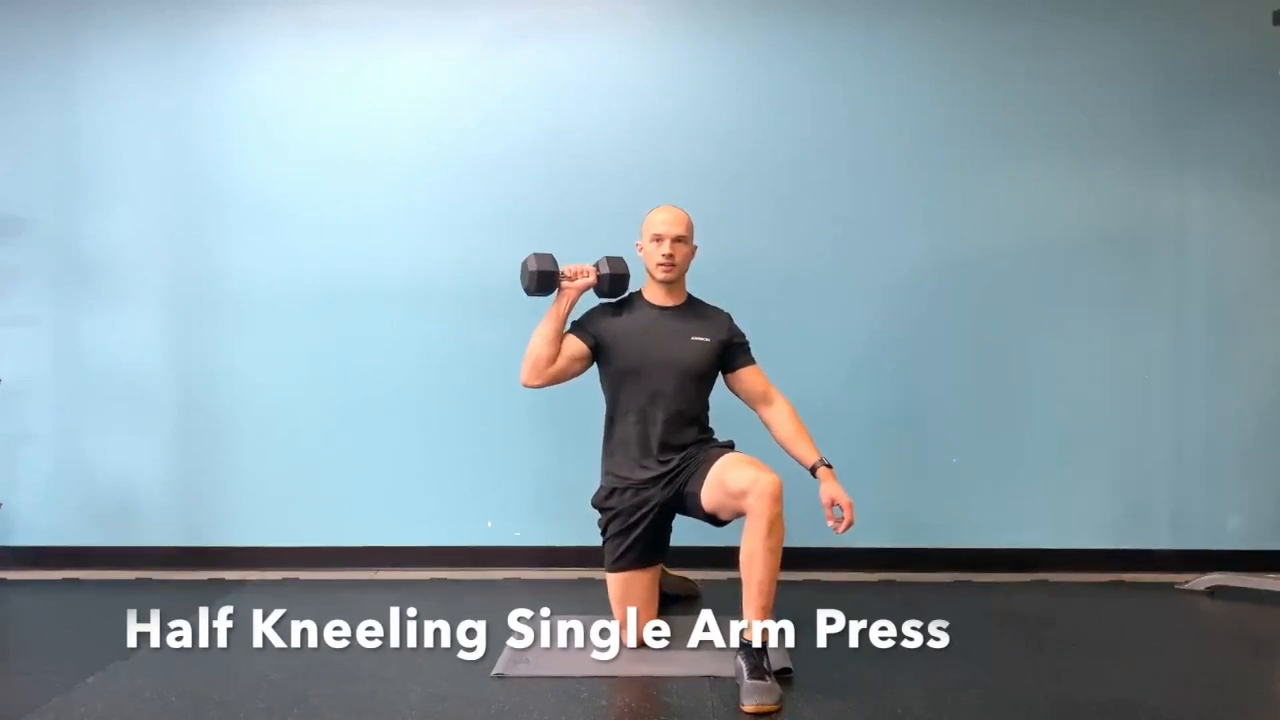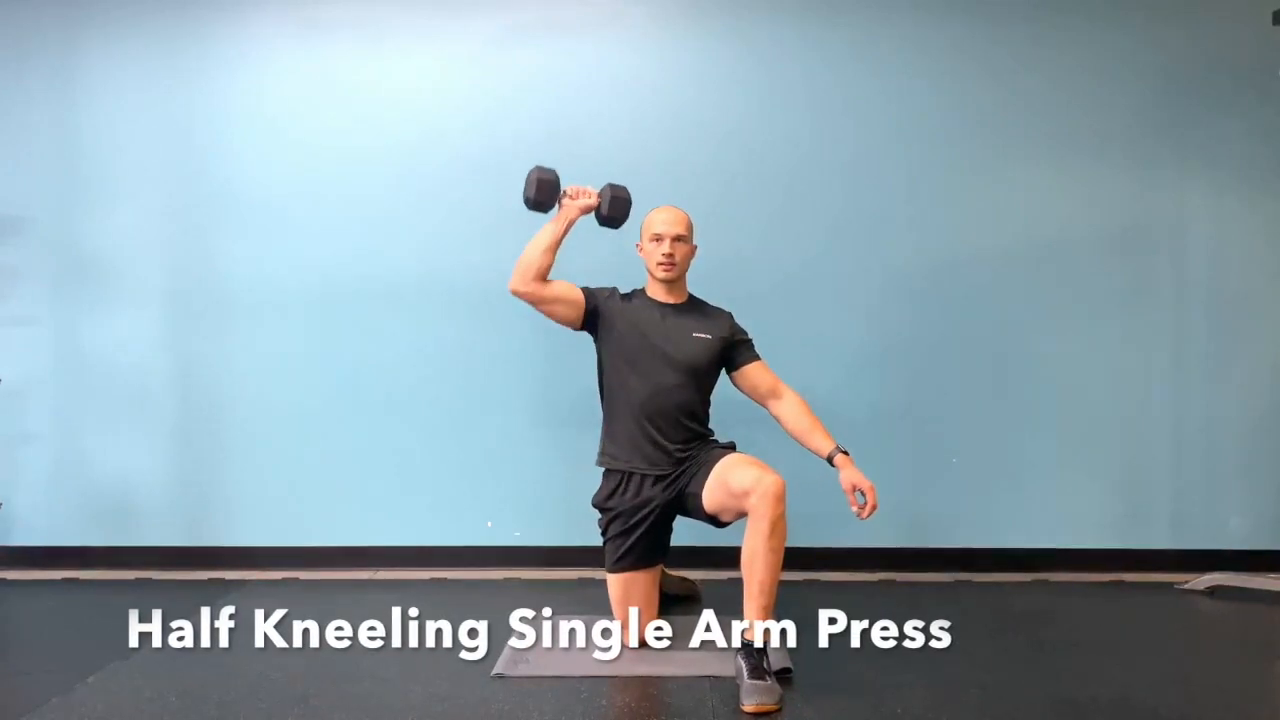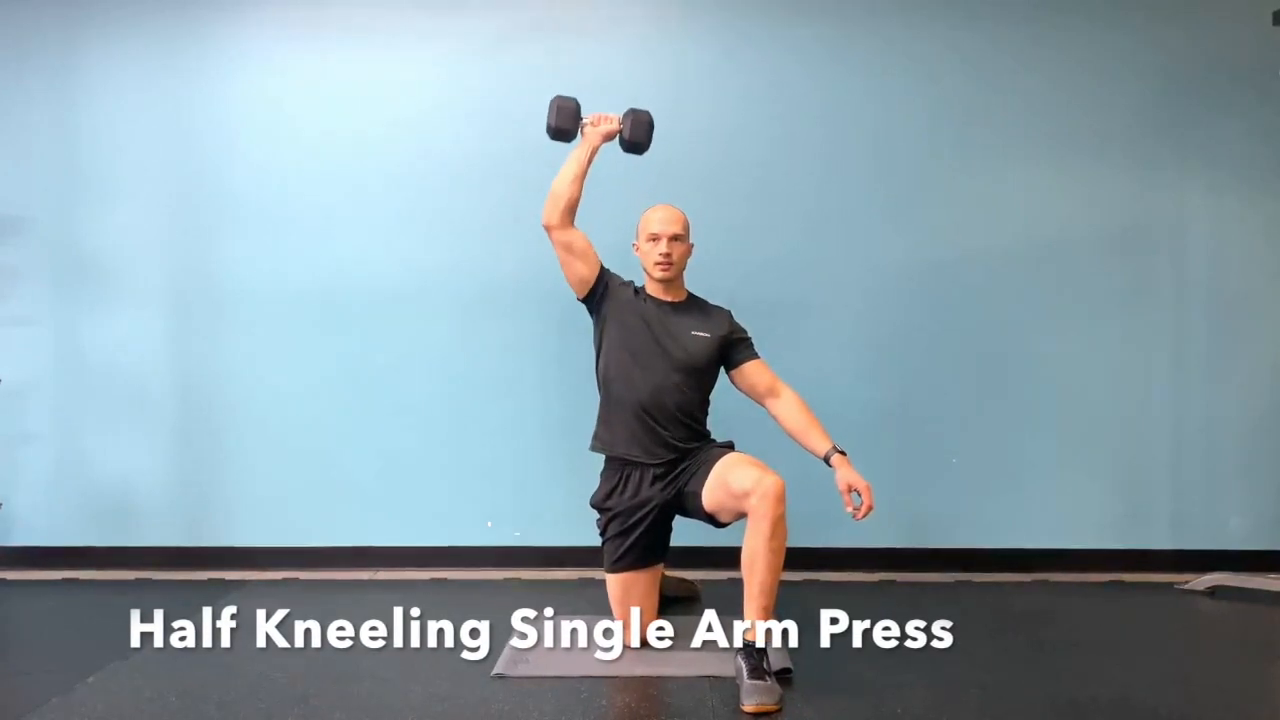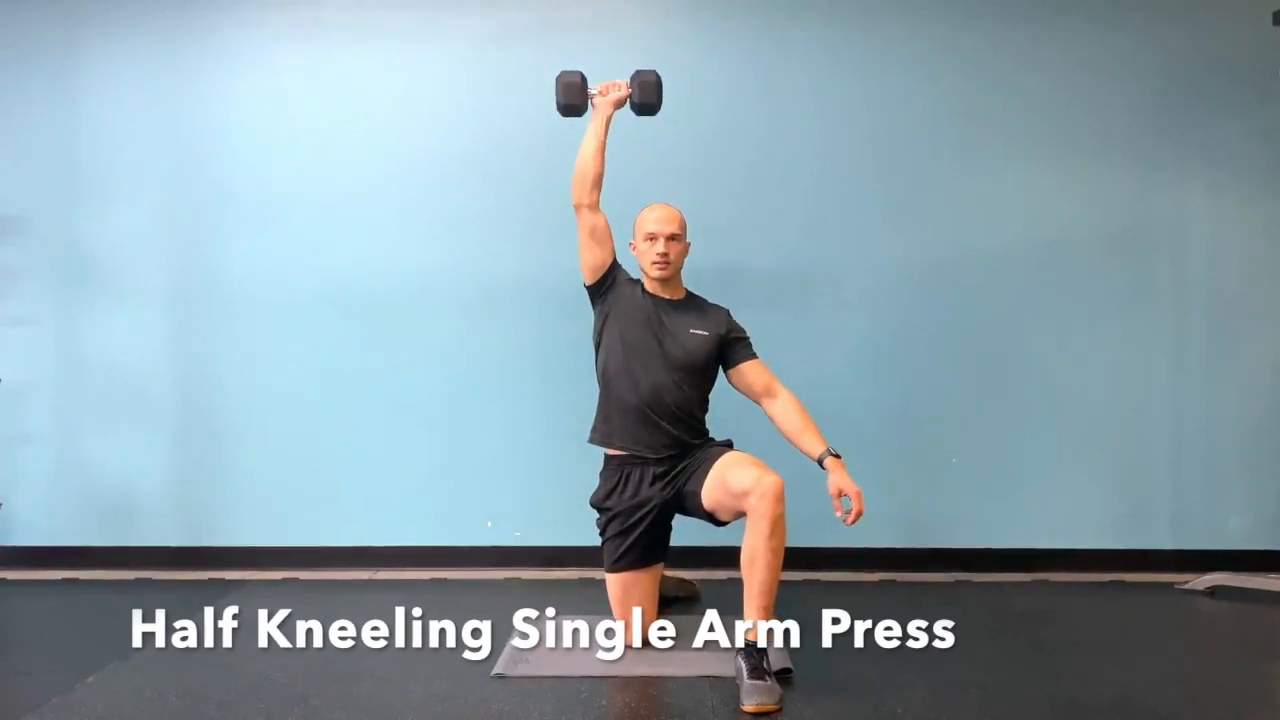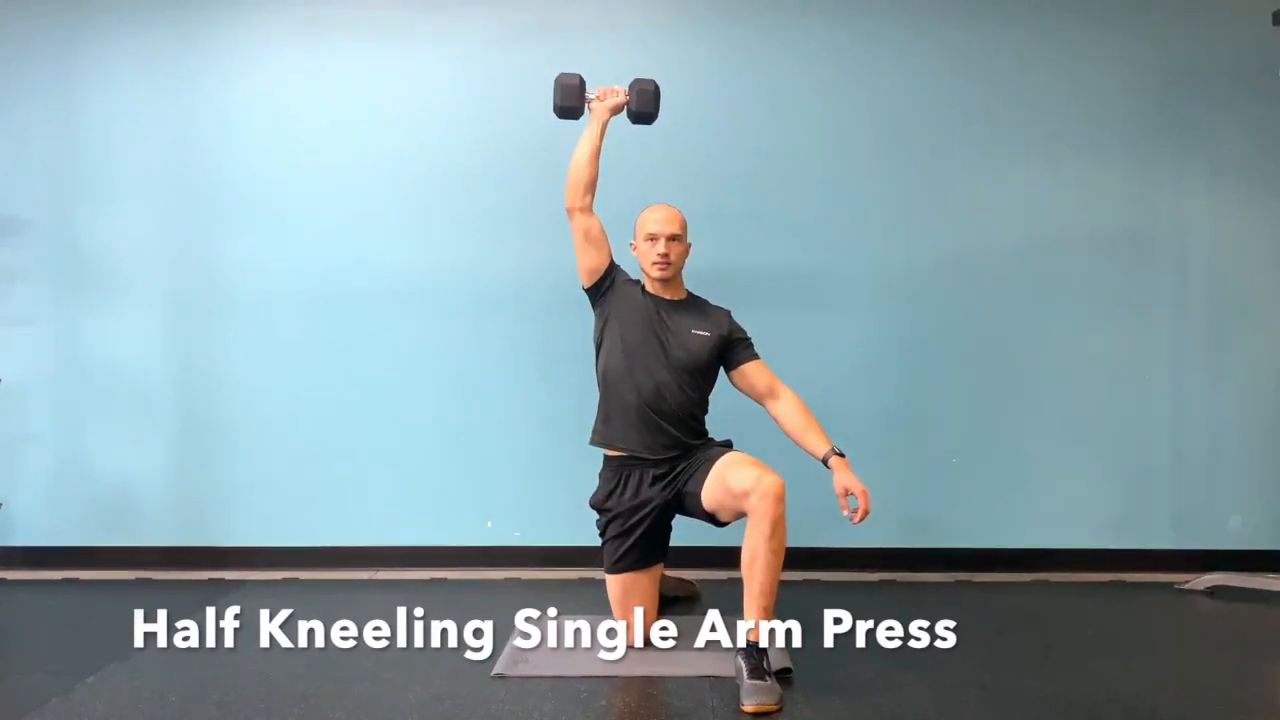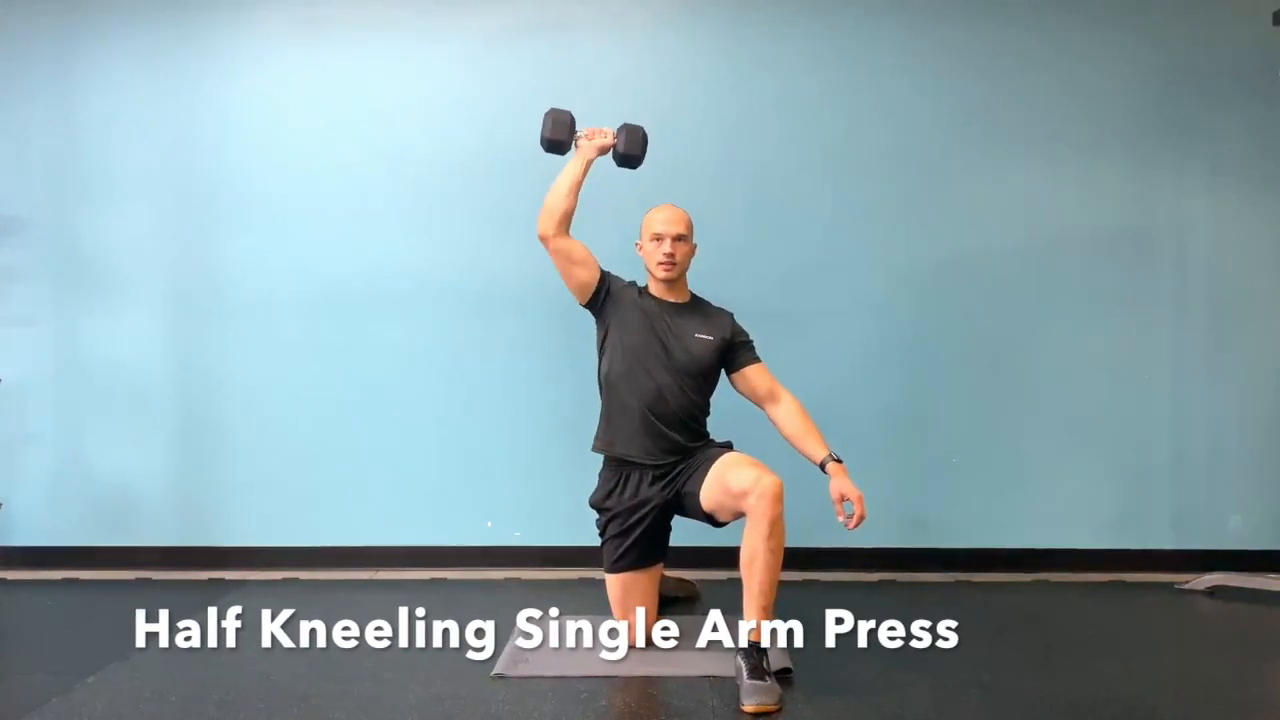
dt=0.3s
person 1, frame 1
left shoulder: (717, 325)
right shoulder: (607, 319)
left elbow: (768, 402)
right elbow: (534, 375)
left wrist: (822, 471)
right wrist: (565, 300)
left hip: (695, 462)
right hip: (630, 482)
left knee: (764, 487)
right knee: (634, 635)
left ankle: (753, 650)
right ankle: (655, 578)
person 1, frame 2
left shoulder: (718, 324)
right shoulder: (609, 310)
left elbow: (776, 395)
right elbow: (525, 283)
left wrist: (839, 458)
right wrist: (568, 214)
left hip: (695, 464)
right hip: (630, 481)
left knee: (767, 488)
right knee: (634, 633)
left ankle: (753, 651)
right ankle: (662, 579)
person 1, frame 3
left shoulder: (717, 322)
right shoulder: (611, 299)
left elbow: (774, 394)
right elbow: (556, 222)
left wrist: (836, 459)
right wrist: (590, 144)
left hip: (695, 463)
right hip: (629, 478)
left knee: (768, 489)
right knee: (635, 636)
left ankle: (753, 650)
right ankle: (660, 578)
person 1, frame 4
left shoulder: (716, 322)
right shoulder: (612, 294)
left elbow: (771, 395)
right elbow: (585, 202)
left wrist: (831, 461)
right wrist: (604, 114)
left hip: (694, 462)
right hip: (627, 476)
left knee: (766, 488)
right knee: (634, 634)
left ankle: (752, 650)
right ankle: (663, 581)
person 1, frame 5
left shoulder: (717, 323)
right shoulder: (612, 295)
left elbow: (774, 395)
right elbow: (578, 205)
left wrist: (835, 460)
right wrist: (600, 119)
left hip: (693, 463)
right hip: (627, 477)
left knee: (767, 488)
right knee: (635, 636)
left ankle: (753, 651)
right ankle: (660, 579)
person 1, frame 6
left shoulder: (719, 325)
right shoulder: (614, 300)
left elbow: (774, 398)
right elbow: (550, 232)
left wrist: (833, 466)
right wrist: (586, 156)
left hip: (693, 465)
right hip: (627, 478)
left knee: (766, 489)
right knee: (633, 635)
left ankle: (752, 651)
right ankle: (658, 579)
